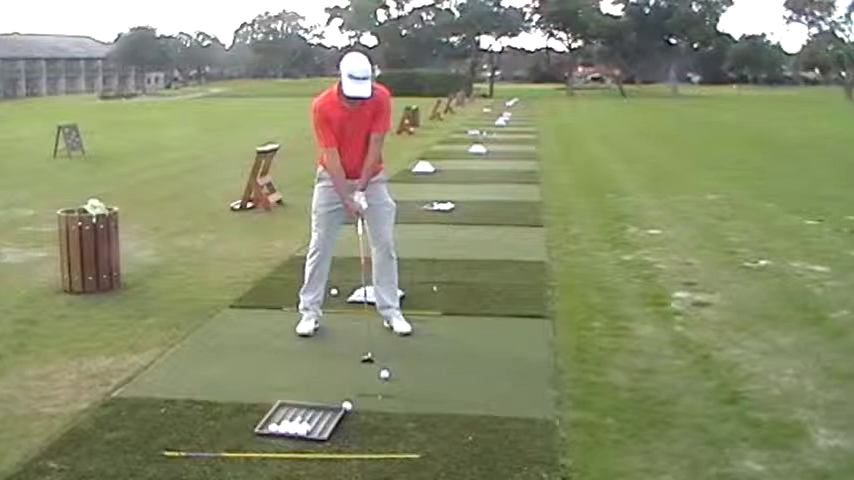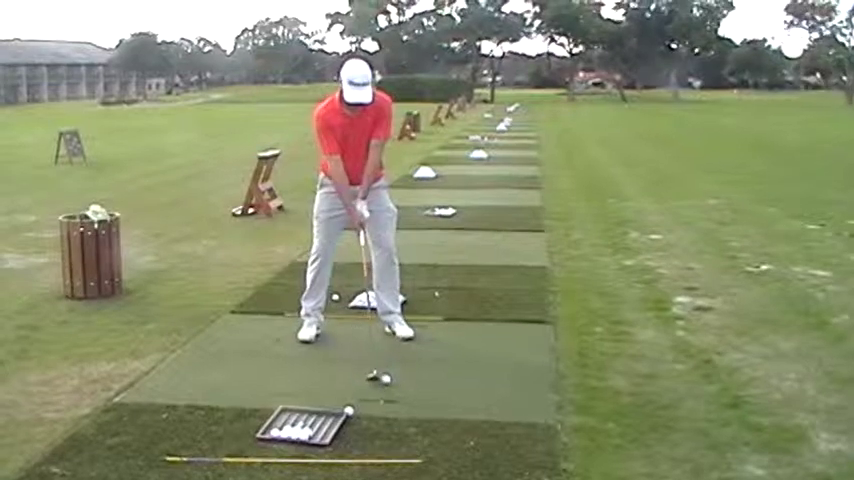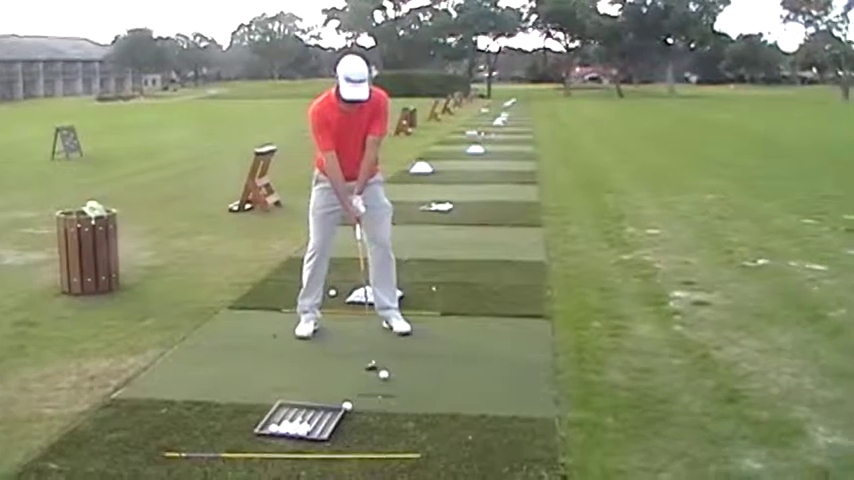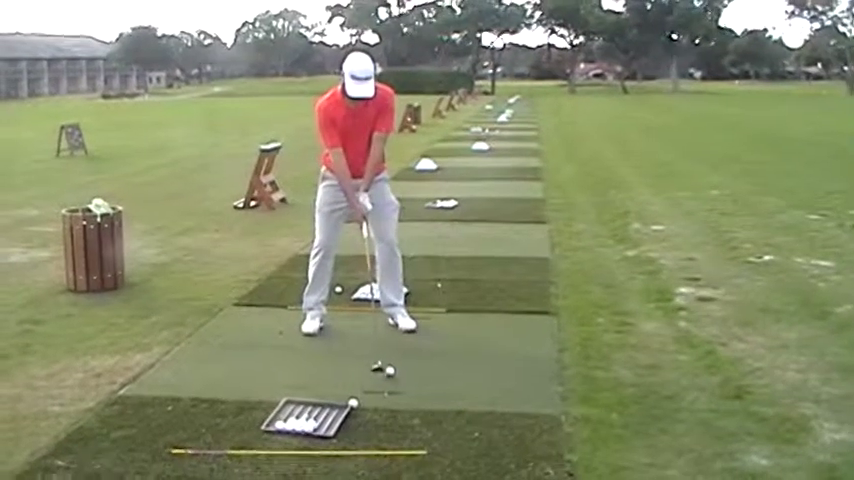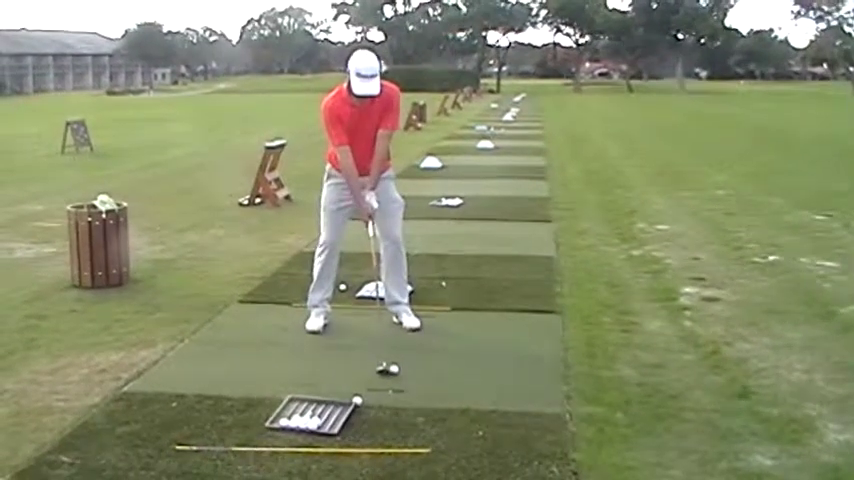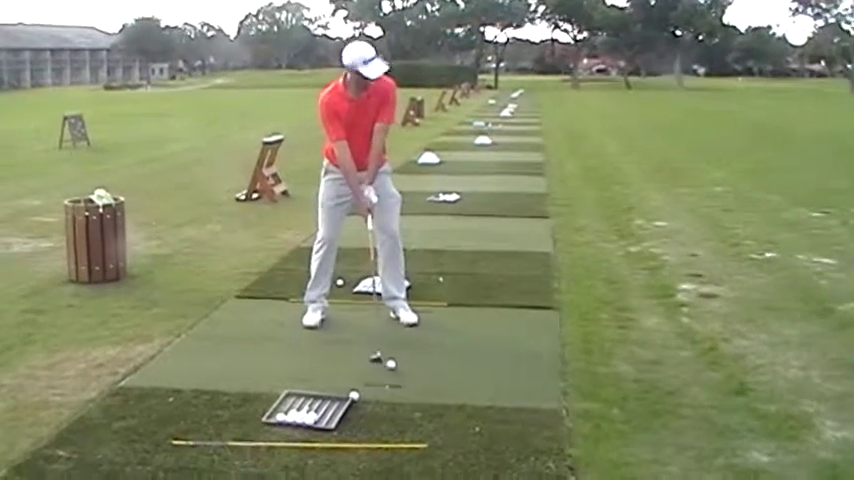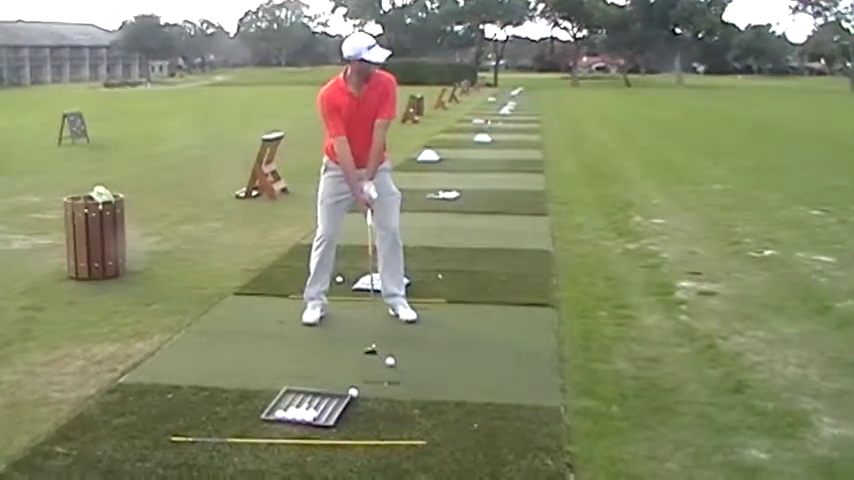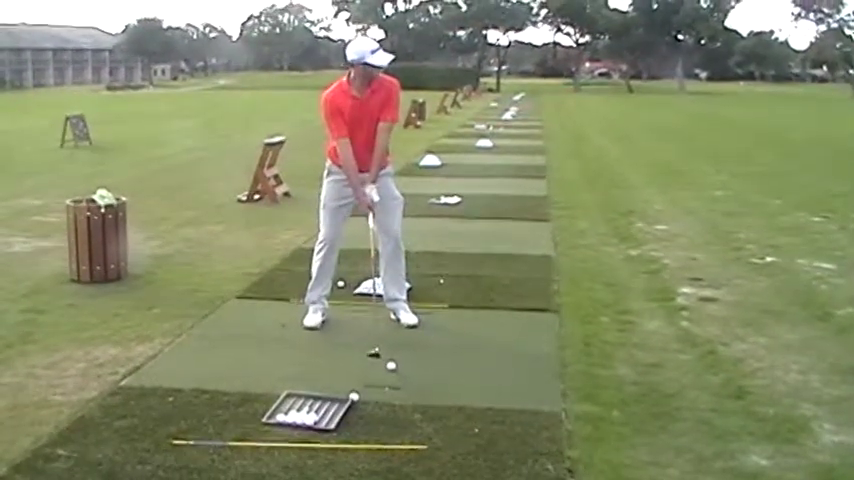
dt=0.4s
person 1, frame 1
left shoulder: (381, 98)
right shoulder: (321, 106)
left elbow: (375, 146)
right elbow: (331, 155)
left wrist: (362, 190)
right wrist: (346, 199)
left hip: (372, 179)
right hip: (332, 180)
left knee: (384, 244)
right knee: (320, 246)
left ankle: (390, 311)
right ankle: (310, 312)
person 1, frame 2
left shoulder: (383, 104)
right shoulder: (323, 114)
left elbow: (375, 153)
right elbow: (335, 164)
left wrist: (362, 199)
right wrist: (350, 208)
left hip: (373, 185)
right hip: (333, 186)
left knee: (386, 250)
right knee: (321, 252)
left ankle: (392, 316)
right ankle: (311, 317)
person 1, frame 3
left shoulder: (379, 100)
right shoulder: (319, 109)
left elbow: (371, 149)
right elbow: (330, 159)
left wrist: (358, 194)
right wrist: (346, 205)
left hip: (368, 180)
right hip: (329, 182)
left knee: (381, 244)
right knee: (318, 248)
left ankle: (389, 311)
right ankle: (308, 313)
person 1, frame 4
left shoulder: (385, 97)
right shoulder: (325, 106)
left elbow: (377, 146)
right elbow: (336, 156)
left wrist: (364, 190)
right wrist: (352, 201)
left hip: (374, 178)
right hip: (335, 179)
left knee: (388, 242)
right knee: (324, 245)
left ankle: (395, 308)
right ankle: (314, 310)
person 1, frame 5
left shoulder: (391, 95)
right shoulder: (332, 104)
left elbow: (382, 144)
right elbow: (343, 154)
left wrist: (371, 189)
right wrist: (359, 199)
left hip: (379, 176)
right hip: (341, 177)
left knee: (393, 240)
right knee: (329, 242)
left ankle: (399, 306)
right ankle: (318, 308)
person 1, frame 6
left shoulder: (386, 88)
right shoulder: (329, 99)
left elbow: (379, 137)
right elbow: (341, 149)
left wrist: (369, 183)
right wrist: (358, 194)
left hip: (376, 171)
right hip: (338, 172)
left knee: (390, 235)
right knee: (327, 237)
left ankle: (397, 301)
right ankle: (315, 303)
person 1, frame 7
left shoulder: (386, 84)
right shoulder: (329, 95)
left elbow: (379, 133)
right elbow: (340, 145)
left wrist: (369, 179)
right wrist: (356, 190)
left hip: (376, 167)
right hip: (338, 169)
left knee: (390, 232)
right knee: (326, 235)
left ankle: (396, 299)
right ankle: (315, 301)
person 1, frame 8
left shoulder: (390, 88)
right shoulder: (332, 98)
left elbow: (383, 137)
right elbow: (343, 147)
left wrist: (372, 182)
right wrist: (359, 192)
left hip: (379, 172)
right hip: (341, 173)
left knee: (392, 236)
right knee: (328, 238)
left ankle: (398, 303)
right ankle: (316, 304)
